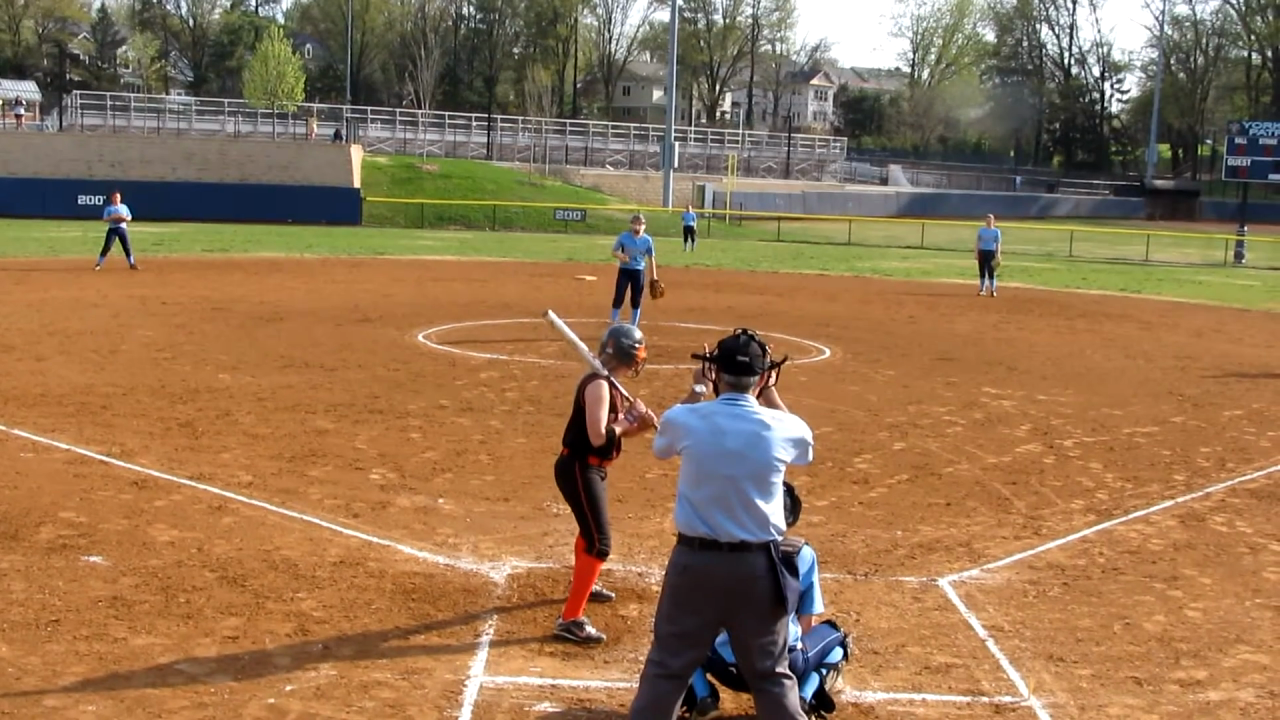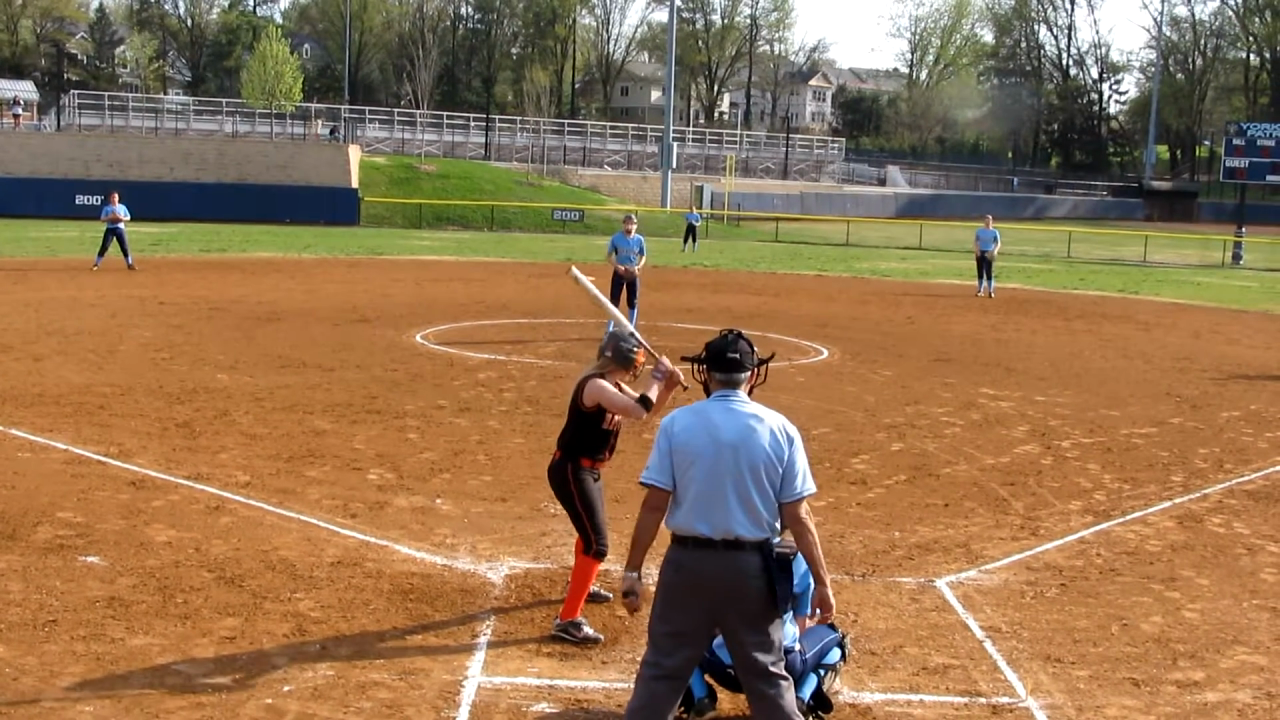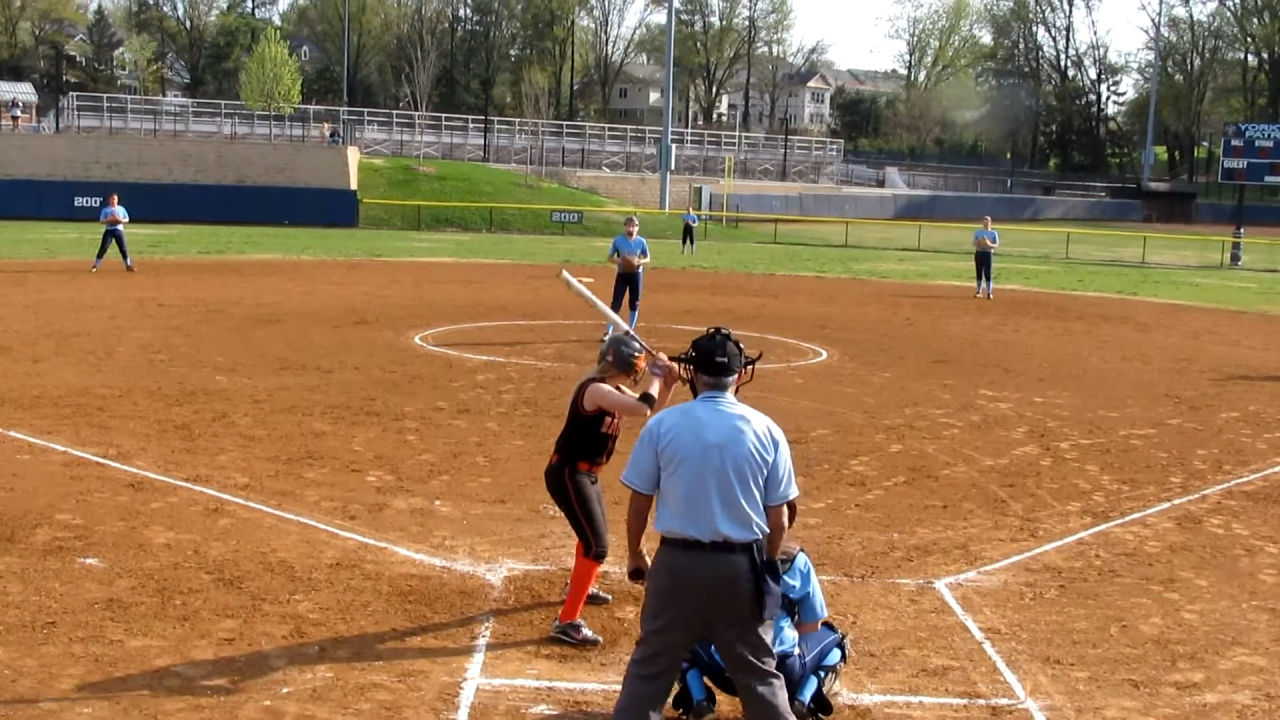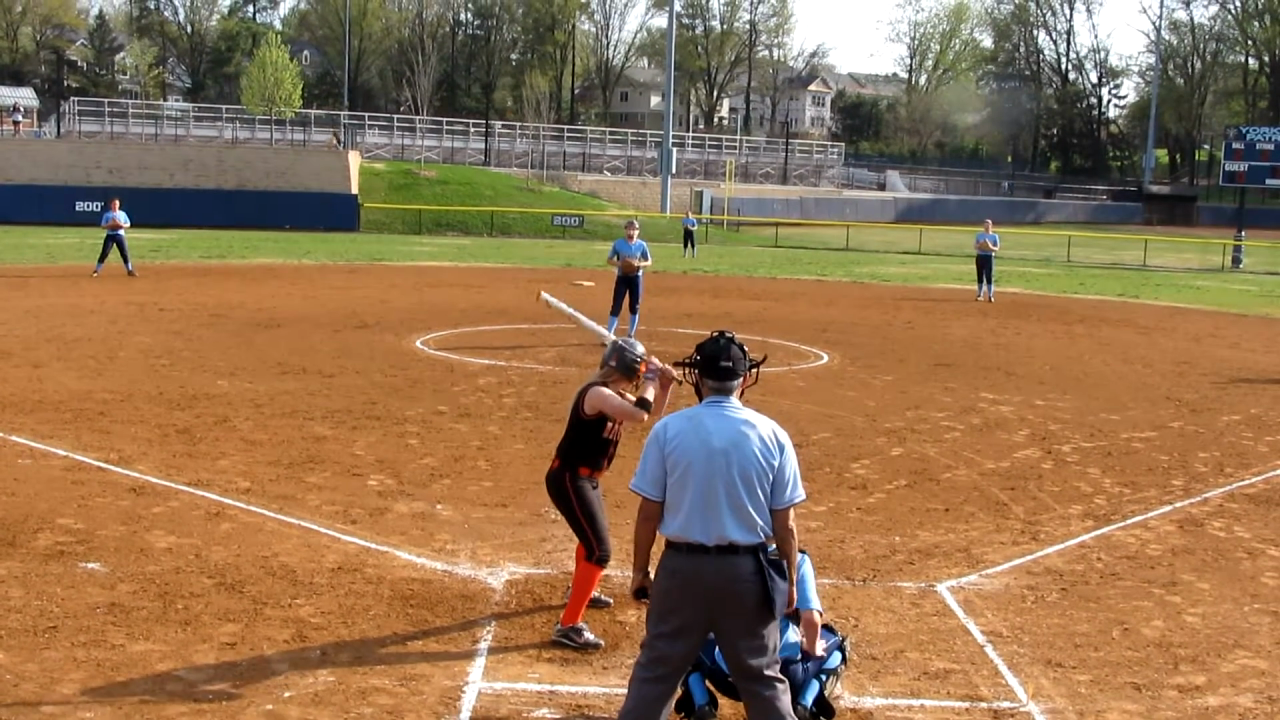
dt=0.7s
person 1, frame 1
left shoulder: (685, 420)
right shoulder: (783, 429)
left elbow: (662, 442)
left wrist: (697, 389)
right wrist: (769, 391)
left hip: (694, 561)
right hip: (758, 566)
left knee: (667, 666)
right knee: (770, 672)
person 1, frame 2
left shoulder: (677, 423)
right shoulder: (780, 428)
left elbow: (654, 504)
right elbow: (797, 515)
left wrist: (632, 570)
right wrist: (821, 580)
left hip: (688, 561)
right hip: (752, 565)
left knee: (662, 668)
right knee: (766, 672)
person 1, frame 3
left shoulder: (662, 425)
right shoulder: (766, 430)
left elbow: (639, 502)
right elbow: (778, 519)
left wrist: (635, 553)
right wrist: (765, 564)
left hip: (677, 563)
right hip: (740, 565)
left knee: (650, 668)
right knee: (758, 673)
person 1, frame 4
left shoulder: (668, 429)
right shoulder: (772, 434)
left elbow: (649, 513)
right elbow: (784, 524)
left wrist: (640, 570)
right wrist: (788, 578)
left hip: (682, 565)
right hip: (746, 569)
left knee: (656, 669)
right knee: (761, 675)
person 2, frame 1
left shoulder: (609, 384)
right shoulder: (598, 385)
left elbow: (617, 431)
right elbow: (598, 437)
left wrist: (639, 423)
right wrist: (629, 419)
left hip: (589, 468)
right hip: (579, 469)
left knee: (591, 529)
right knee: (599, 544)
left ankle: (584, 584)
right ankle: (570, 619)
person 2, frame 2
left shoulder: (613, 386)
right shoulder: (596, 385)
left elbow: (646, 407)
right elbow: (639, 410)
left wrist: (667, 385)
right wrist: (657, 378)
left hip: (586, 470)
right hip: (571, 471)
left knee: (591, 530)
right knee: (596, 544)
left ankle: (580, 585)
right ankle: (568, 619)
person 2, frame 3
left shoulder: (612, 390)
right shoulder: (596, 389)
left elbow: (651, 406)
right elbow: (643, 409)
left wrist: (667, 383)
right wrist: (656, 375)
left hip: (585, 473)
right hip: (569, 474)
left knee: (594, 532)
right knee: (596, 546)
left ankle: (579, 588)
right ankle: (567, 622)
person 2, frame 4
left shoulder: (612, 394)
right shoulder: (597, 394)
left elbow: (650, 411)
right elbow: (640, 415)
left wrist: (664, 386)
right wrist: (651, 377)
left hip: (585, 478)
right hip: (569, 480)
left knee: (592, 536)
right knee: (599, 551)
left ankle: (581, 591)
right ankle: (569, 625)
person 3, frame 1
right shoulder: (803, 554)
right elbow: (807, 623)
left hip: (729, 668)
right hip: (785, 666)
right knee: (835, 636)
left ankle: (703, 699)
right ankle: (802, 701)
person 3, frame 2
right shoulder: (798, 556)
right elbow: (801, 625)
left hip: (726, 668)
right hip: (783, 666)
right knee: (833, 637)
left ankle: (701, 700)
right ankle: (800, 701)
person 3, frame 3
right shoulder: (797, 561)
right elbow: (812, 626)
left hip: (726, 672)
right hip: (782, 672)
right knee: (834, 638)
left ankle: (700, 702)
person 3, frame 4
right shoulder: (796, 560)
right elbow: (810, 618)
right wrist: (812, 649)
left hip: (728, 676)
right hip: (784, 676)
right knee: (834, 641)
